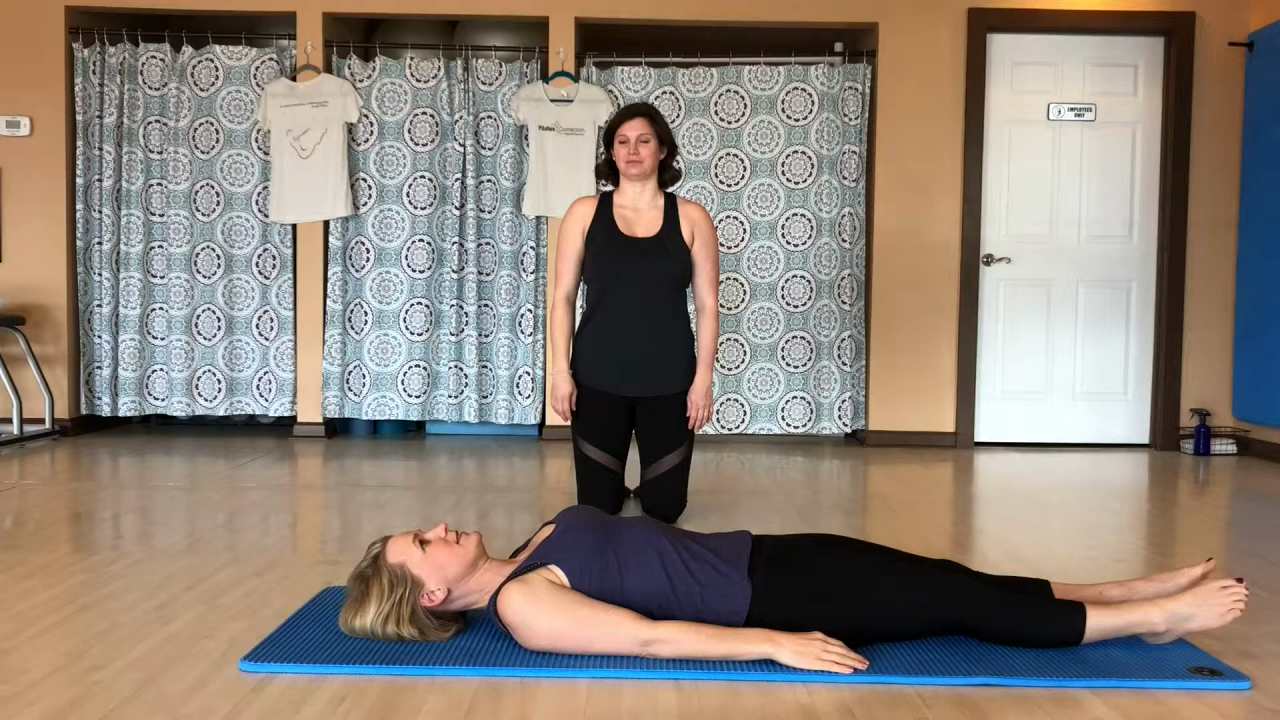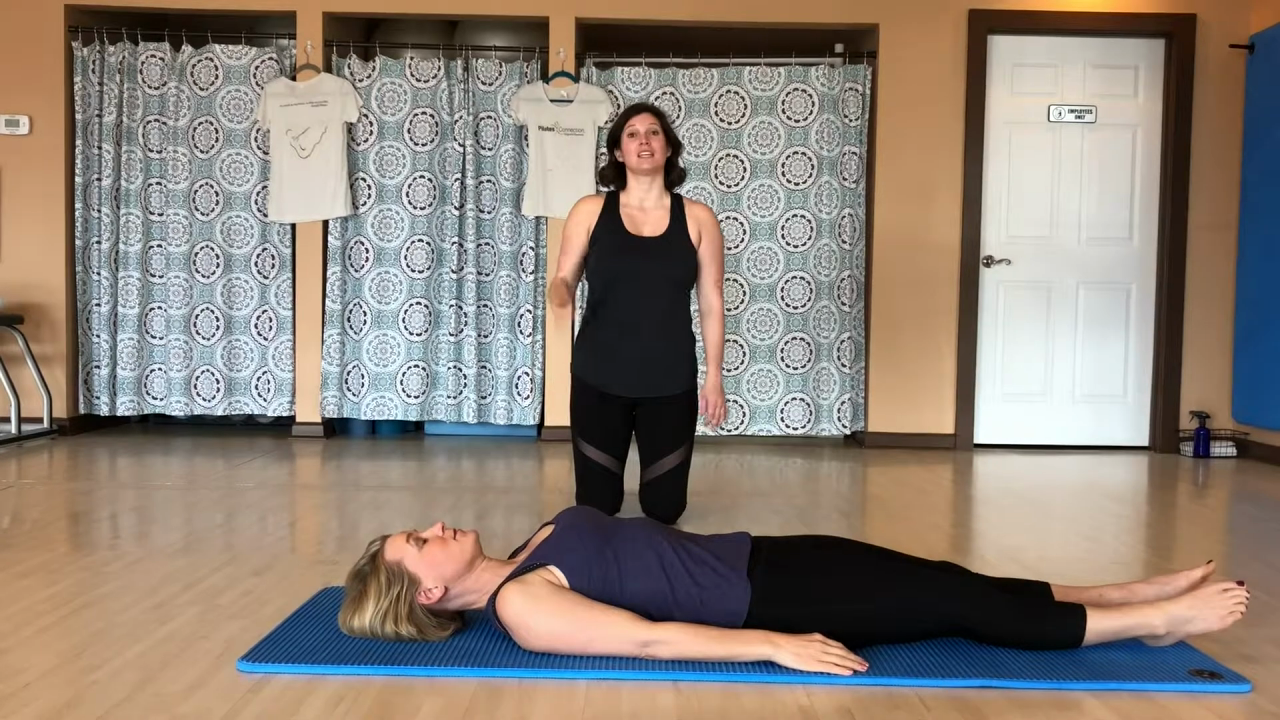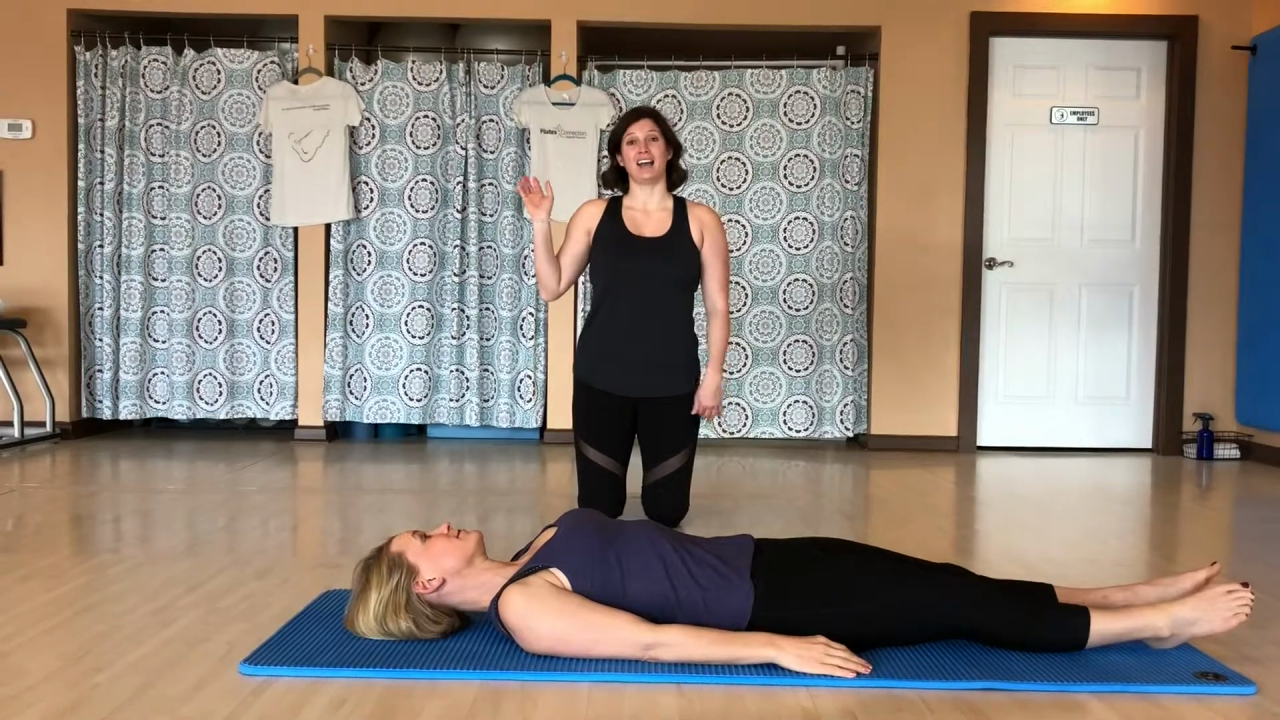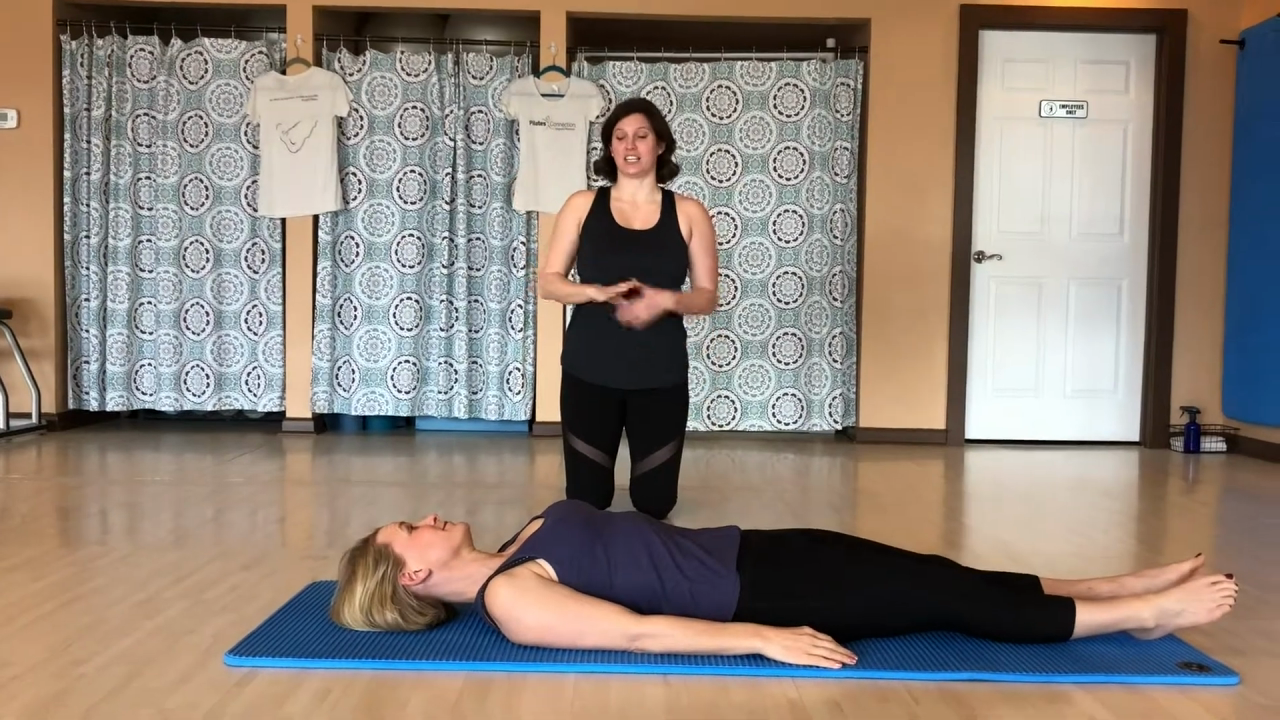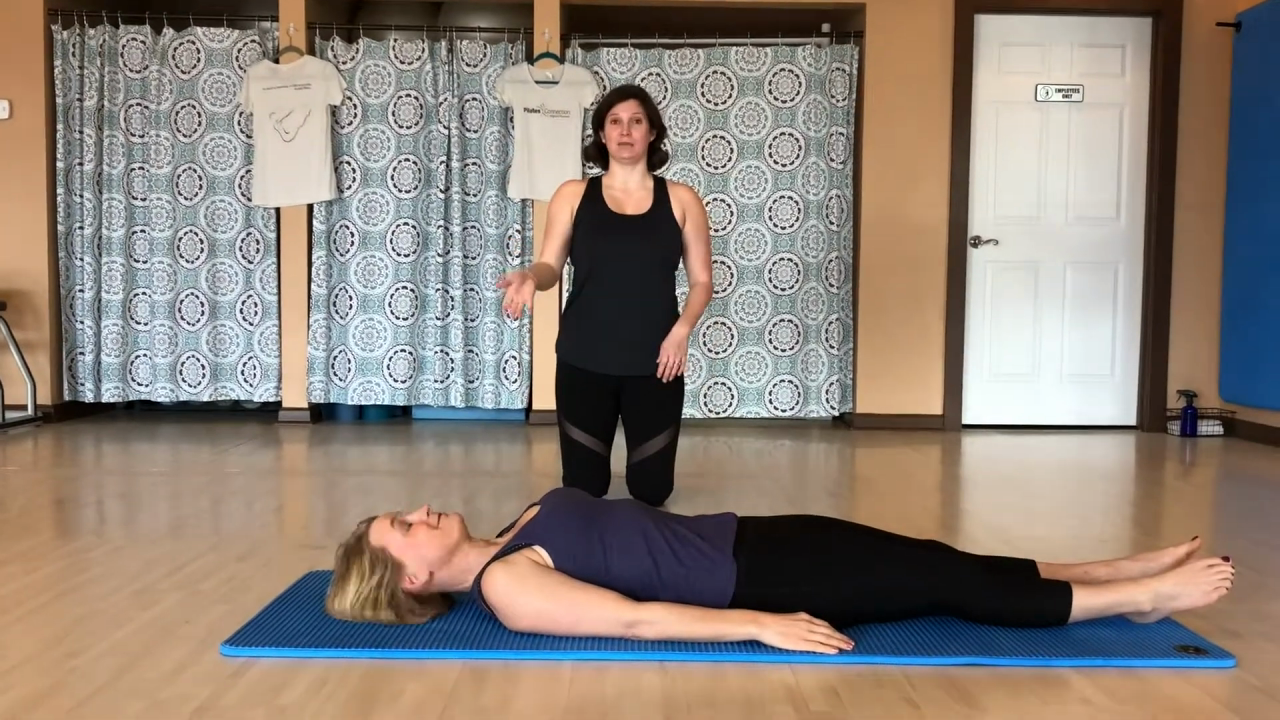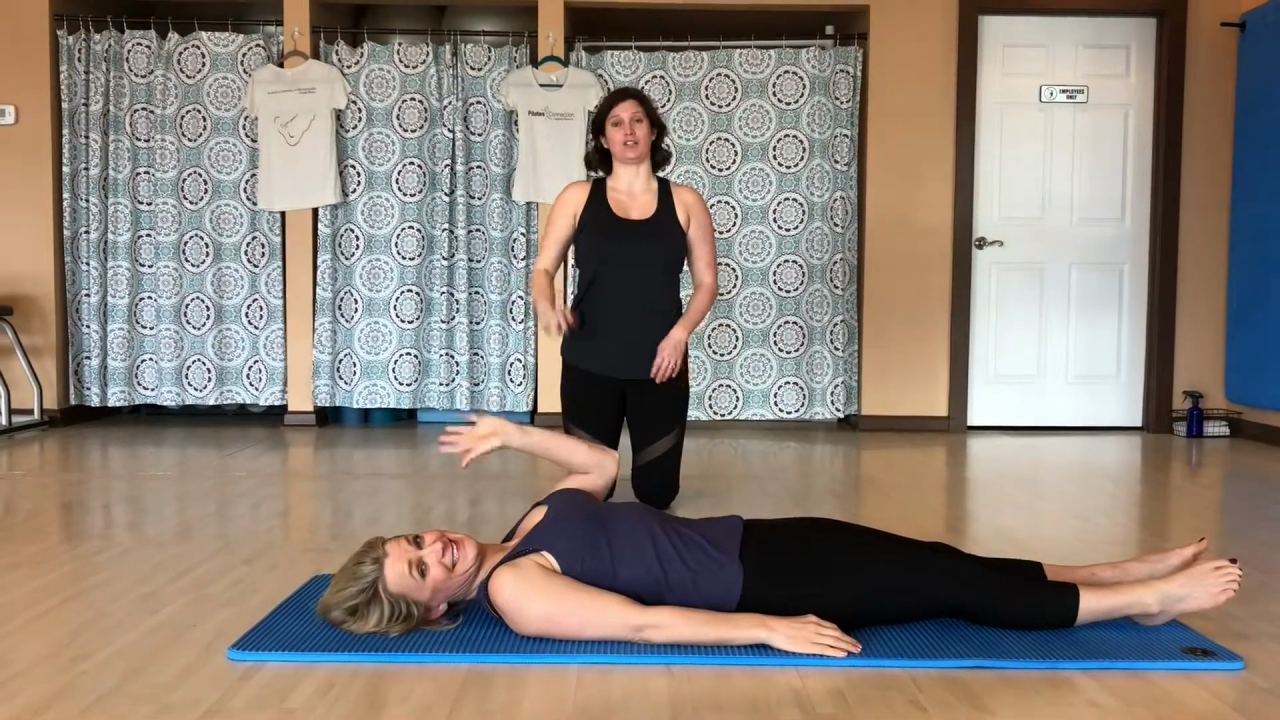
dt=0.7s
person 1, frame 1
left shoulder: (528, 558)
right shoulder: (522, 609)
right elbow: (651, 636)
right wrist: (776, 645)
left hip: (760, 555)
right hip: (757, 598)
left knee: (949, 578)
right knee: (966, 608)
left ankle: (1145, 592)
right ankle: (1156, 617)
person 1, frame 2
left shoulder: (527, 562)
right shoulder: (522, 610)
right elbow: (650, 638)
right wrist: (775, 647)
left hip: (758, 556)
right hip: (757, 600)
left knee: (951, 583)
right knee: (963, 608)
left ankle: (1144, 594)
right ankle: (1156, 620)
person 1, frame 3
left shoulder: (529, 563)
right shoulder: (524, 612)
right elbow: (650, 640)
right wrist: (778, 649)
left hip: (761, 559)
right hip: (759, 601)
left knee: (952, 583)
right knee: (967, 611)
left ankle: (1147, 595)
right ankle: (1159, 622)
person 1, frame 4
left shoulder: (513, 556)
right shoulder: (510, 603)
right elbow: (639, 631)
right wrist: (766, 639)
left hip: (746, 551)
right hip: (746, 595)
left knee: (939, 575)
right knee: (951, 603)
left ankle: (1134, 588)
right ankle: (1148, 613)
person 1, frame 5
left shoulder: (509, 542)
right shoulder: (509, 594)
right elbow: (635, 618)
right wrist: (762, 626)
left hip: (741, 538)
right hip: (742, 582)
left knee: (940, 561)
right knee: (952, 592)
left ankle: (1130, 570)
right ankle: (1140, 599)
person 1, frame 6
left shoulder: (527, 527)
right shoulder: (516, 595)
left elbow: (603, 461)
right elbow: (644, 623)
left wrist: (509, 433)
right wrist: (771, 629)
left hip: (750, 540)
right hip: (751, 589)
left knee: (945, 563)
right knee: (955, 592)
left ankle: (1138, 574)
right ankle: (1148, 600)
person 2, frame 1
left shoulder: (691, 217)
right shoulder: (585, 212)
left elbow: (707, 304)
right elbow: (563, 297)
left wrist: (703, 377)
right wrist: (560, 370)
left hip: (668, 381)
right hip: (598, 379)
left knee: (665, 508)
right knee: (597, 506)
left ankle: (646, 492)
right ankle: (617, 492)
person 2, frame 2
left shoulder: (698, 218)
right shoulder: (591, 211)
left elbow: (712, 303)
right elbow: (563, 280)
left wrist: (714, 376)
right wrist: (558, 292)
left hip: (671, 383)
right hip: (599, 378)
left knee: (665, 508)
right knee: (596, 506)
left ankle: (654, 520)
person 2, frame 3
left shoulder: (701, 219)
right shoulder: (594, 214)
left elbow: (717, 305)
right elbow: (551, 288)
left wrist: (713, 373)
right wrist: (541, 223)
left hip: (673, 384)
right hip: (601, 380)
left knee: (666, 511)
right knee: (598, 508)
person 2, frame 4
left shoulder: (689, 212)
right shoulder: (582, 205)
left elbow: (708, 295)
right elbow: (547, 283)
left wrist: (666, 299)
right wrist: (597, 291)
left hip: (660, 375)
right hip: (589, 372)
left knee: (655, 502)
right knee: (586, 499)
person 2, frame 5
left shoulder: (681, 198)
right shoulder: (573, 195)
left elbow: (701, 281)
right elbow: (550, 267)
left wrist: (681, 330)
right wrist: (528, 278)
left hip: (654, 364)
right hip: (584, 361)
left knee: (651, 489)
right knee: (583, 487)
person 2, frame 6
left shoulder: (685, 201)
right shoulder: (578, 197)
left elbow: (706, 281)
right elbow: (543, 266)
left wrist: (680, 333)
right wrist: (547, 304)
left hip: (659, 364)
right hip: (589, 364)
left knee: (657, 492)
